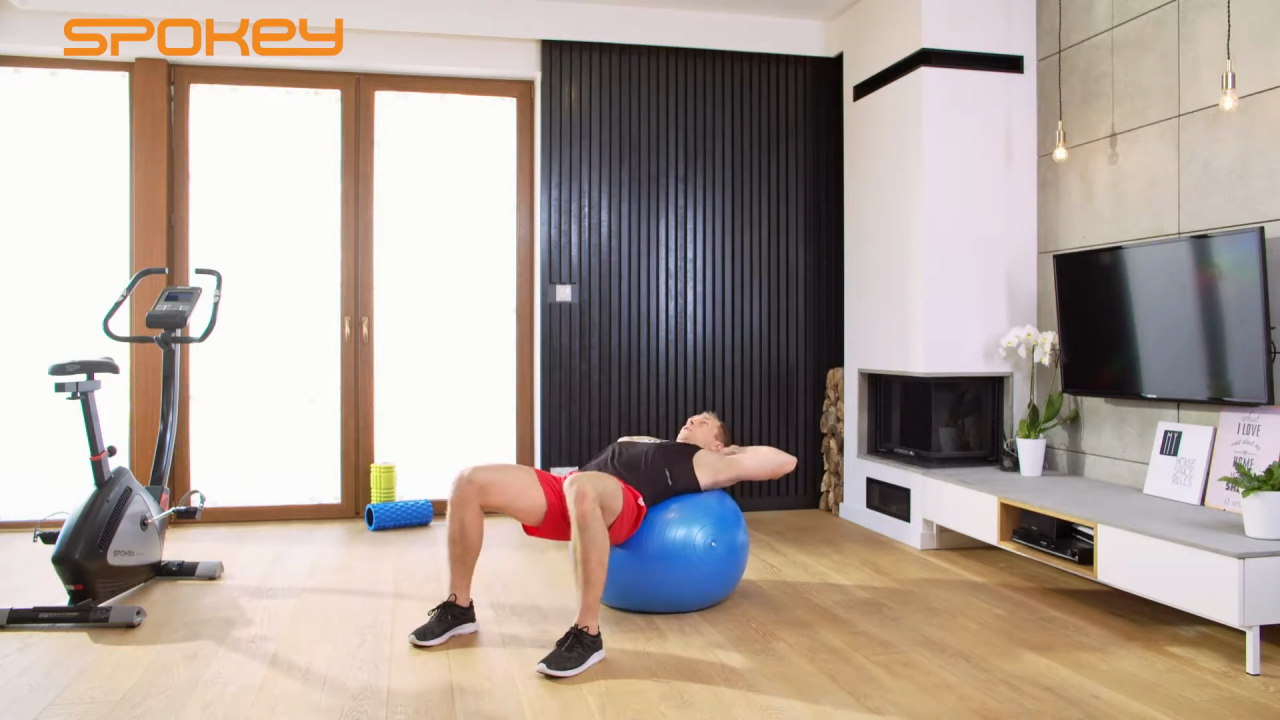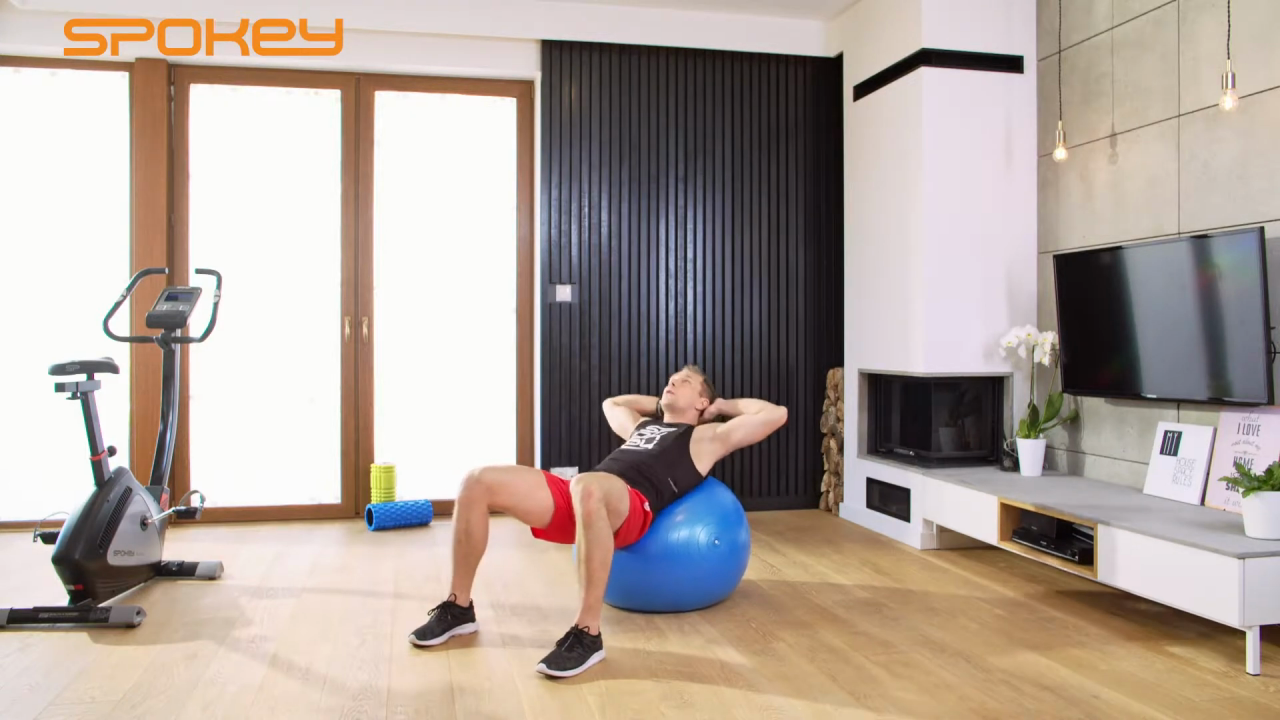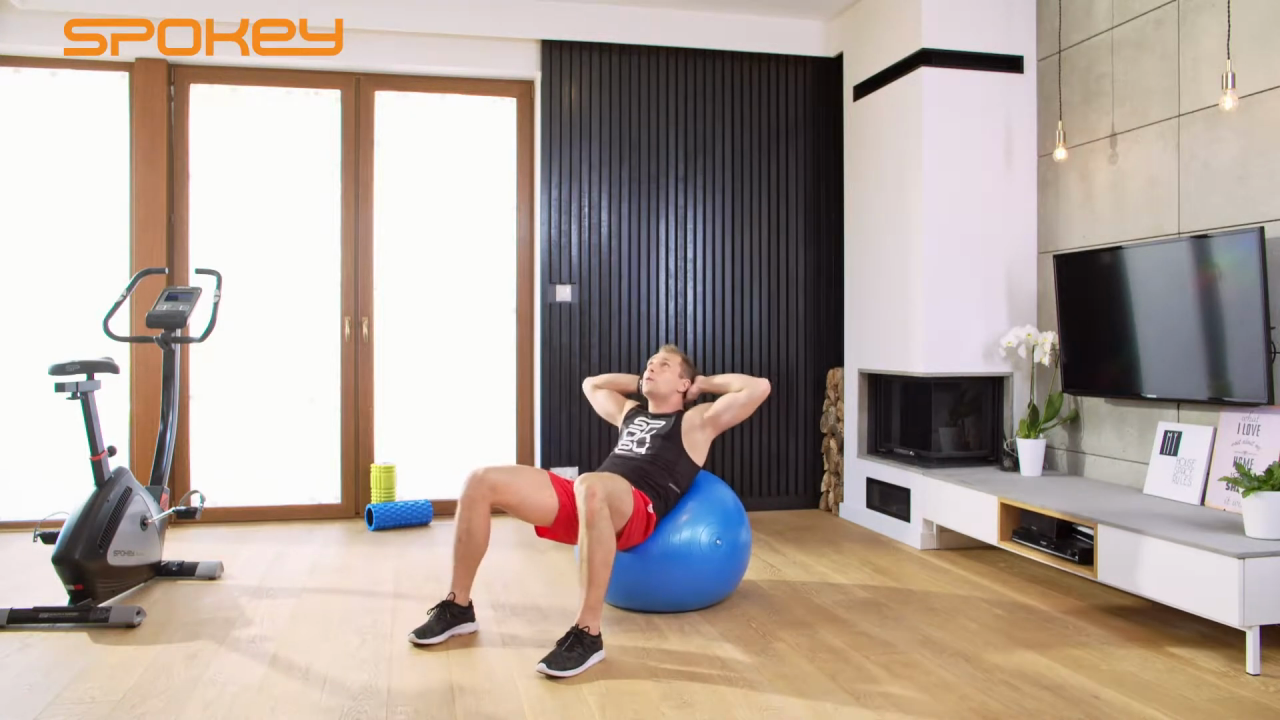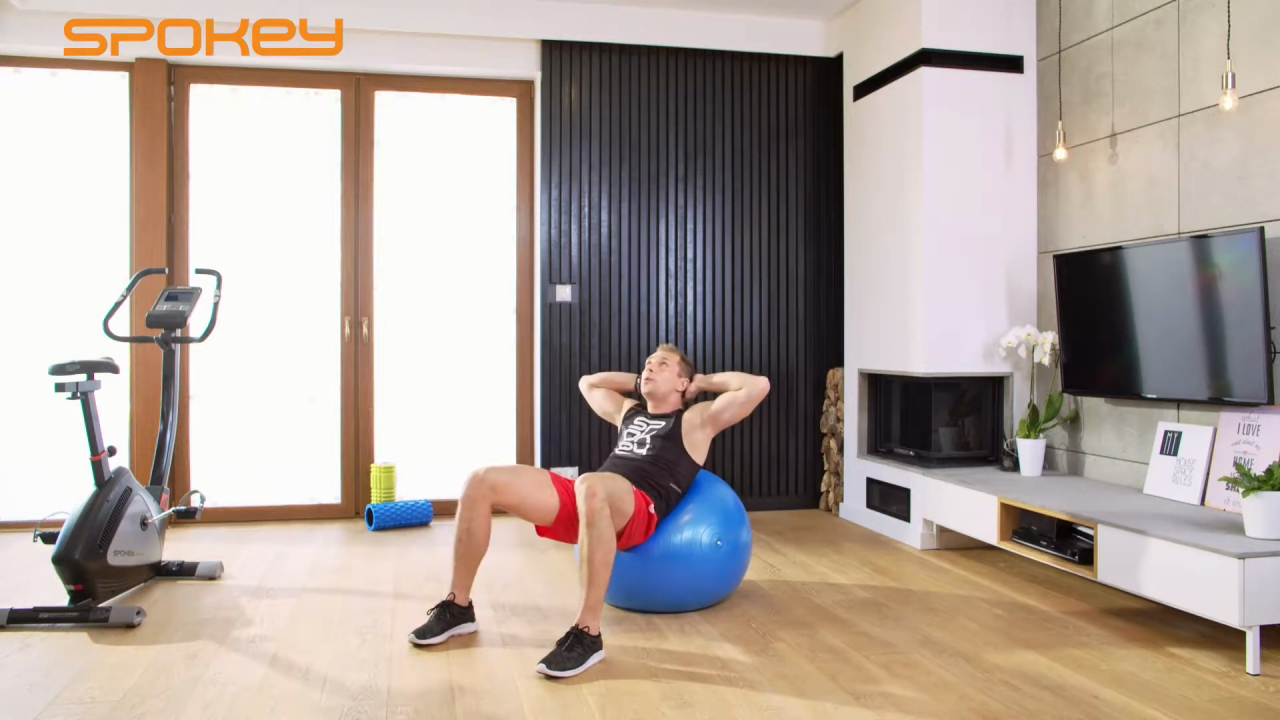
dt=0.3s
person 1, frame 1
left shoulder: (709, 461)
right shoulder: (659, 449)
left elbow: (786, 461)
right elbow: (625, 441)
left wrist: (734, 447)
left hip: (624, 499)
right hip: (571, 488)
left knee: (583, 489)
right knee: (470, 482)
left ankle: (587, 633)
right ankle: (458, 607)
person 1, frame 2
left shoulder: (706, 438)
right shoulder: (643, 427)
left elbow: (776, 414)
right elbow: (611, 404)
left wrist: (723, 406)
right wrist: (658, 404)
left hip: (630, 506)
right hip: (576, 497)
left knee: (588, 490)
right knee: (478, 482)
left ankle: (587, 634)
right ankle: (459, 607)
person 1, frame 3
left shoulder: (696, 422)
right shoulder: (630, 412)
left elbow: (758, 388)
right elbow: (592, 384)
left wrist: (706, 383)
right wrist: (640, 383)
left hip: (638, 509)
right hip: (587, 500)
left knee: (591, 488)
right knee: (482, 482)
left ankle: (588, 634)
right ankle: (458, 607)
person 1, frame 4
left shoulder: (696, 421)
right shoulder: (629, 412)
left elbow: (758, 386)
right elbow: (589, 383)
left wrist: (705, 382)
right wrist: (638, 382)
left hip: (638, 509)
right hip: (585, 499)
left knee: (592, 487)
right knee: (482, 482)
left ankle: (588, 633)
right ankle: (458, 606)
